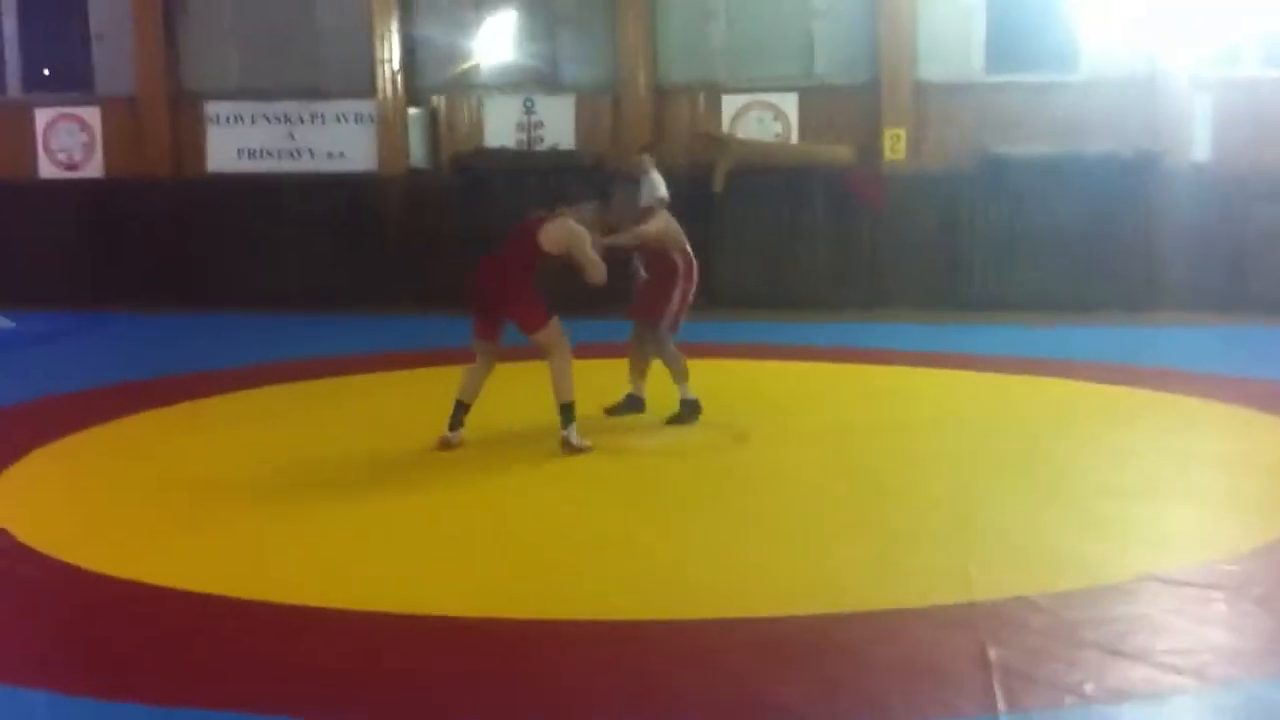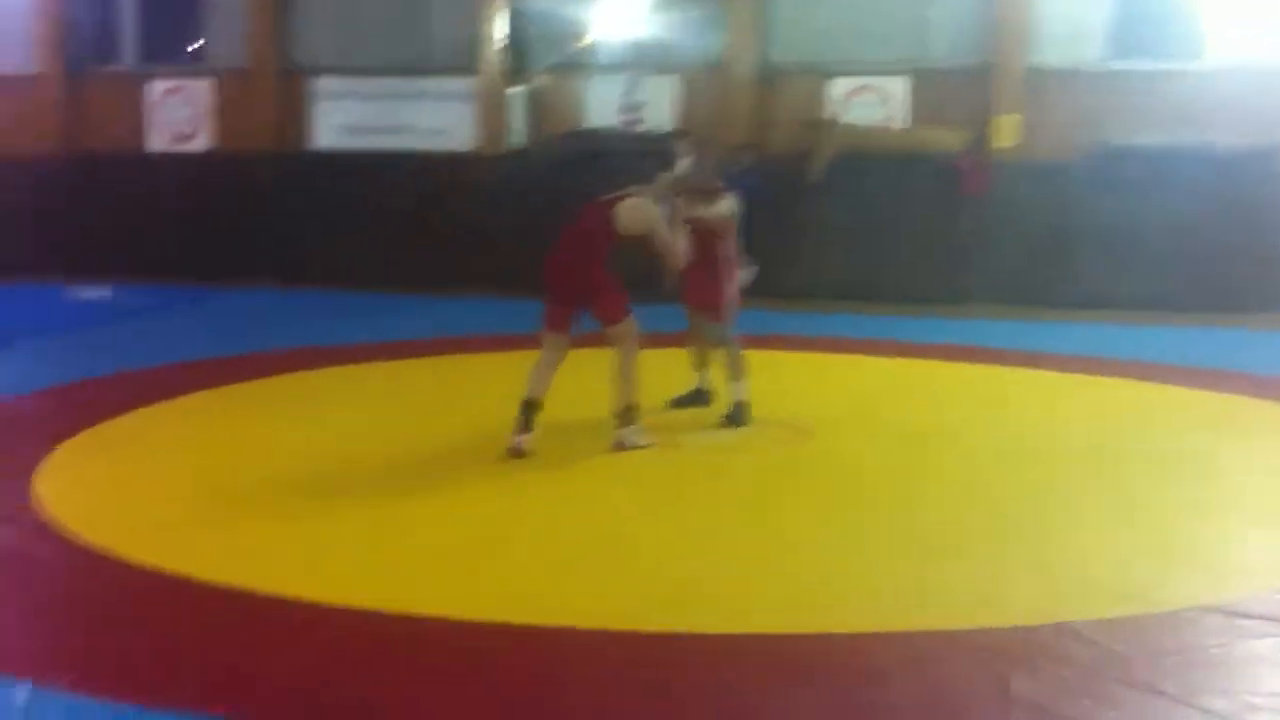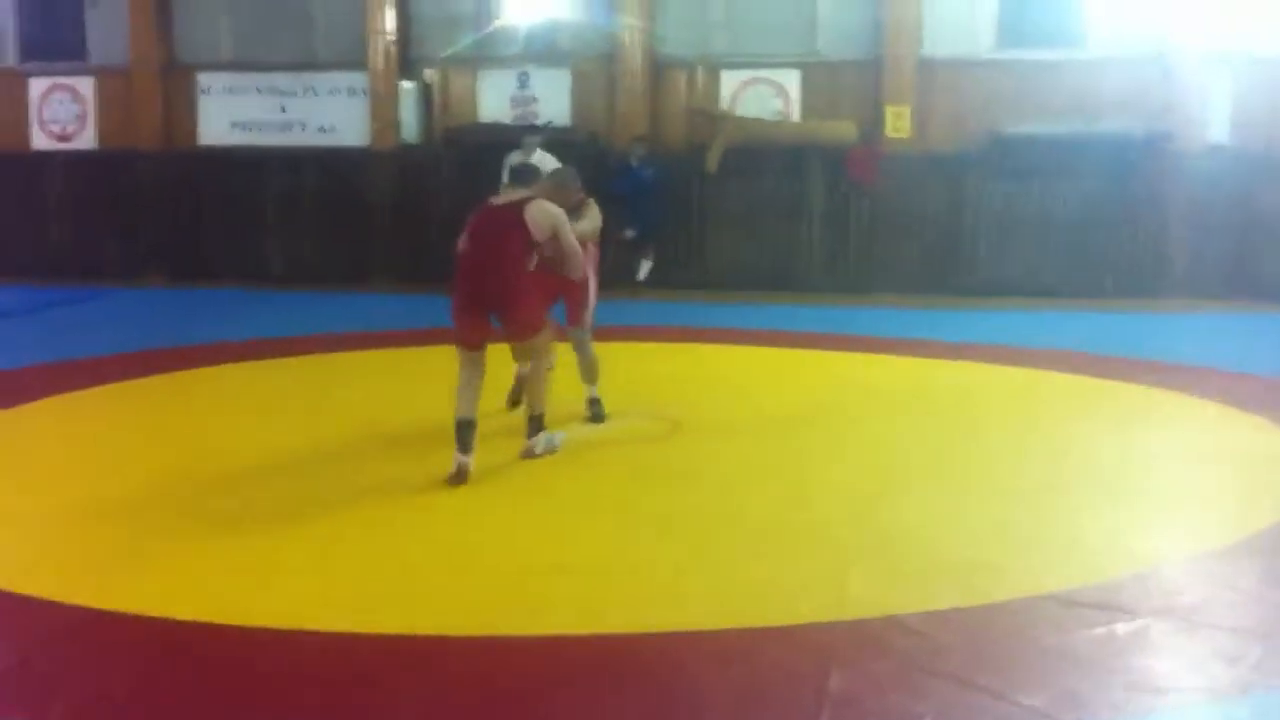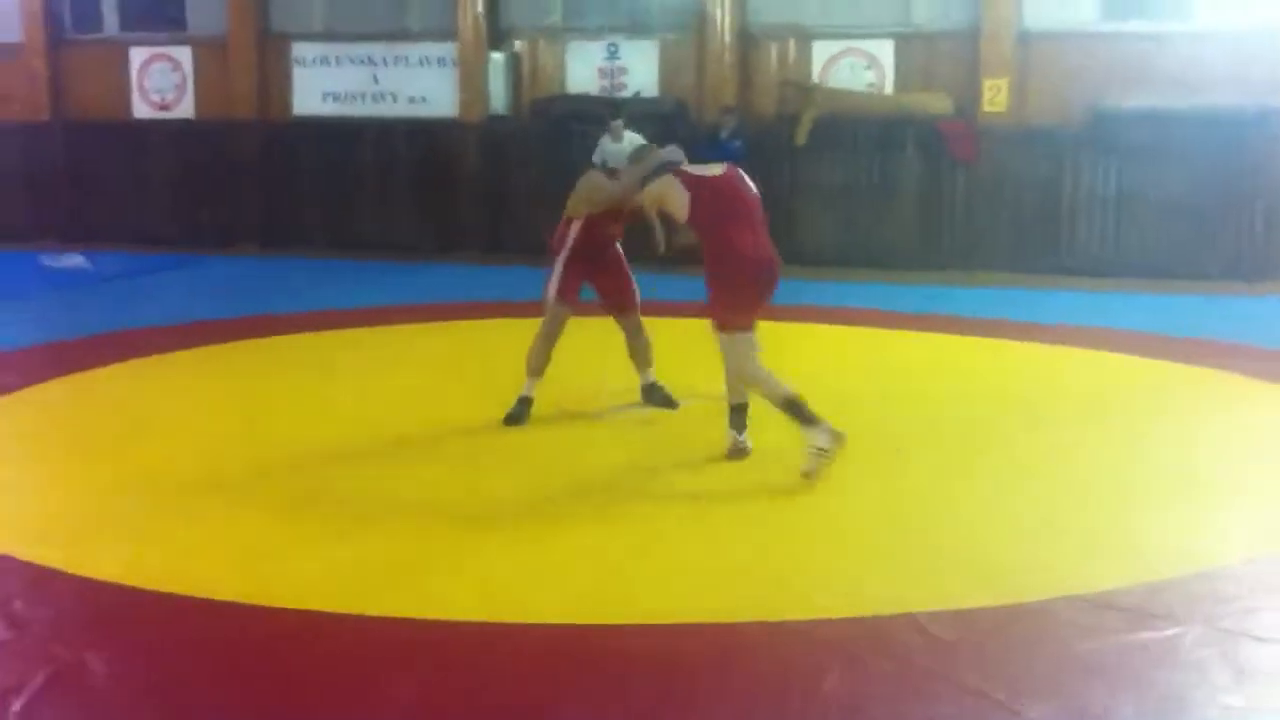
dt=0.7s
person 1, frame 1
left shoulder: (534, 220)
right shoulder: (573, 229)
right elbow: (598, 276)
right wrist: (593, 248)
left hip: (485, 283)
right hip: (516, 288)
left knee: (484, 358)
right knee: (560, 351)
left ankle: (453, 431)
right ankle: (569, 430)
person 1, frame 2
left shoulder: (606, 201)
right shoulder: (647, 209)
right elbow: (677, 258)
right wrist: (676, 226)
left hip: (559, 269)
right hip: (593, 273)
left knee: (550, 354)
right knee: (628, 344)
left ankle: (522, 434)
right ankle: (627, 429)
person 1, frame 3
left shoulder: (482, 208)
right shoulder: (549, 211)
left elbow: (461, 252)
right elbow: (577, 270)
left hip: (469, 286)
right hip: (513, 286)
left knee: (470, 373)
right knee: (540, 352)
left ankle: (463, 457)
right ankle: (535, 435)
person 1, frame 4
left shoulder: (664, 185)
right shoulder: (734, 173)
left elbow: (641, 204)
left hip: (732, 271)
right hip: (762, 263)
left knee: (745, 369)
left ankle: (819, 433)
right ankle: (738, 436)
person 2, frame 1
left shoulder: (657, 219)
right shoulder: (639, 216)
left elbow: (640, 234)
left wrist: (604, 242)
left hip: (678, 277)
right hip: (656, 277)
left knee: (661, 340)
right knee: (639, 338)
left ankle: (689, 401)
right ankle: (636, 397)
person 2, frame 2
left shoulder: (725, 199)
right shoulder: (693, 194)
left elbow: (712, 214)
left wrist: (688, 211)
left hip: (721, 269)
right hip: (697, 267)
left knee: (724, 334)
right knee: (696, 328)
left ankle: (740, 403)
right ankle: (702, 389)
person 2, frame 3
left shoulder: (589, 210)
left elbow: (582, 231)
left hip: (578, 274)
right hip: (547, 268)
left knee: (579, 338)
left ankle: (593, 398)
right ankle: (523, 374)
person 2, frame 4
left shoulder: (631, 191)
right shoulder: (596, 183)
right elbow: (616, 193)
left hip: (606, 252)
right hip: (572, 253)
left knee: (633, 321)
right knee: (552, 324)
left ankle: (650, 387)
right ankle: (525, 398)
